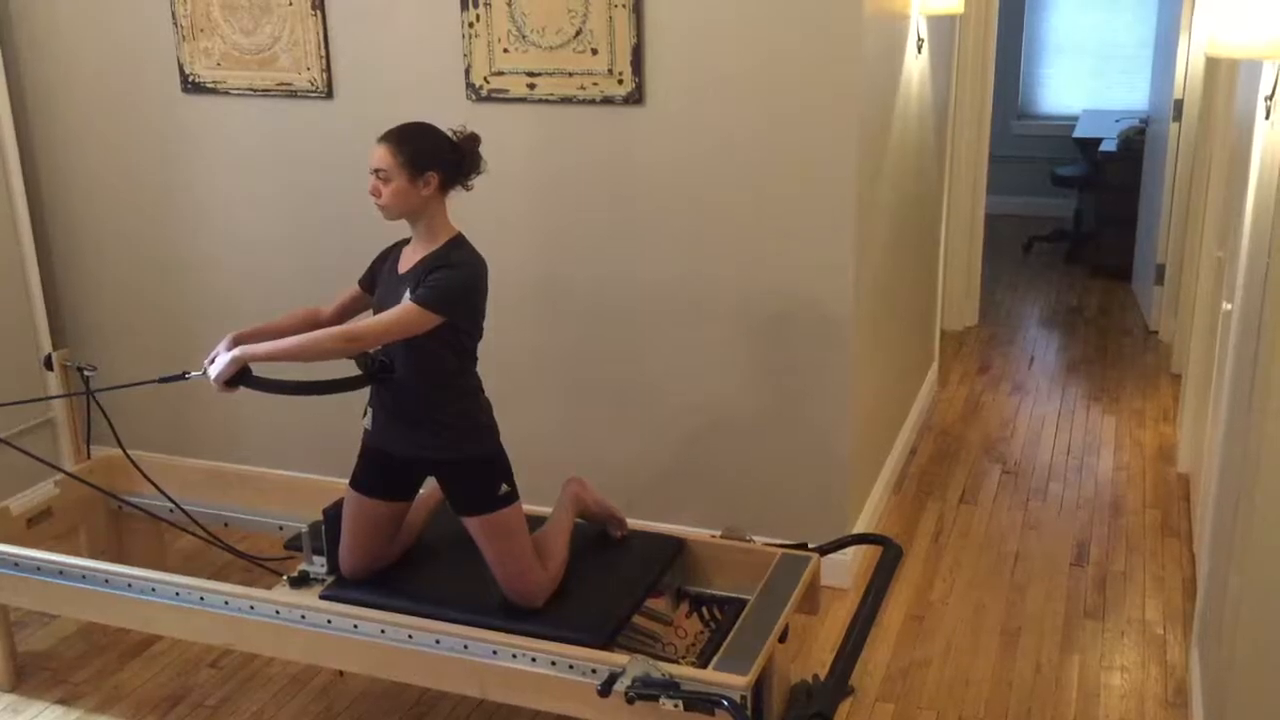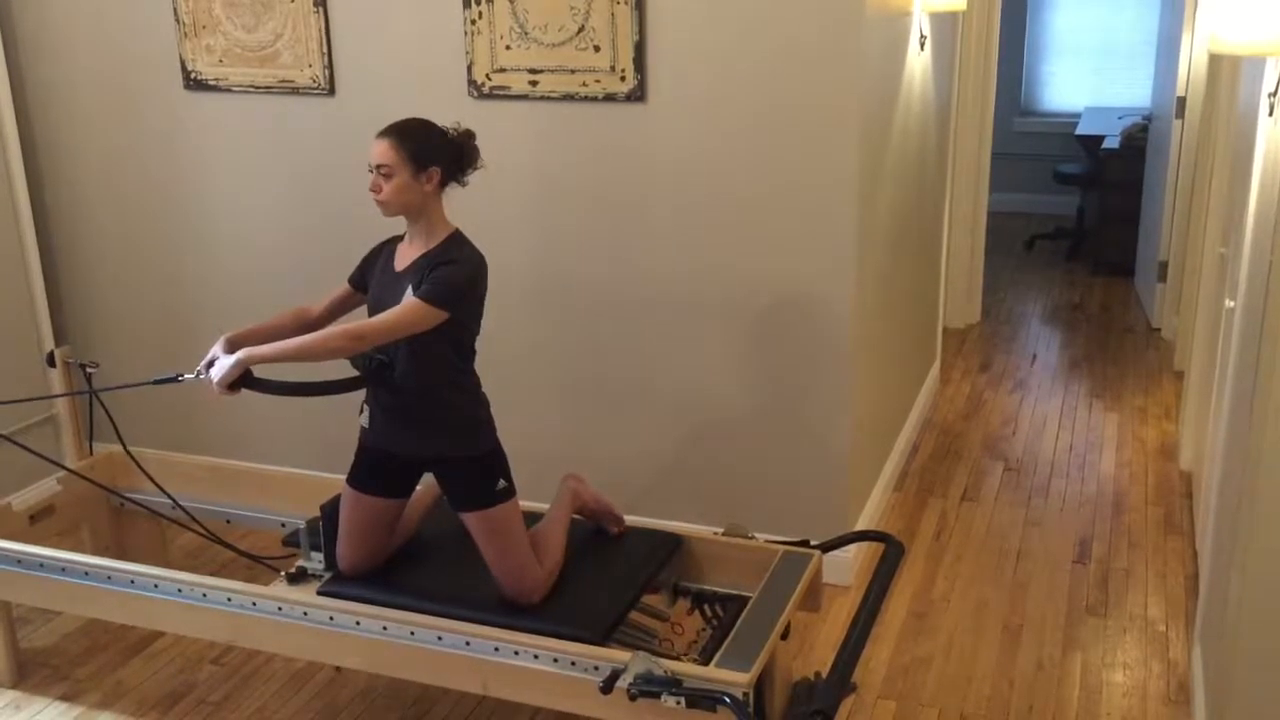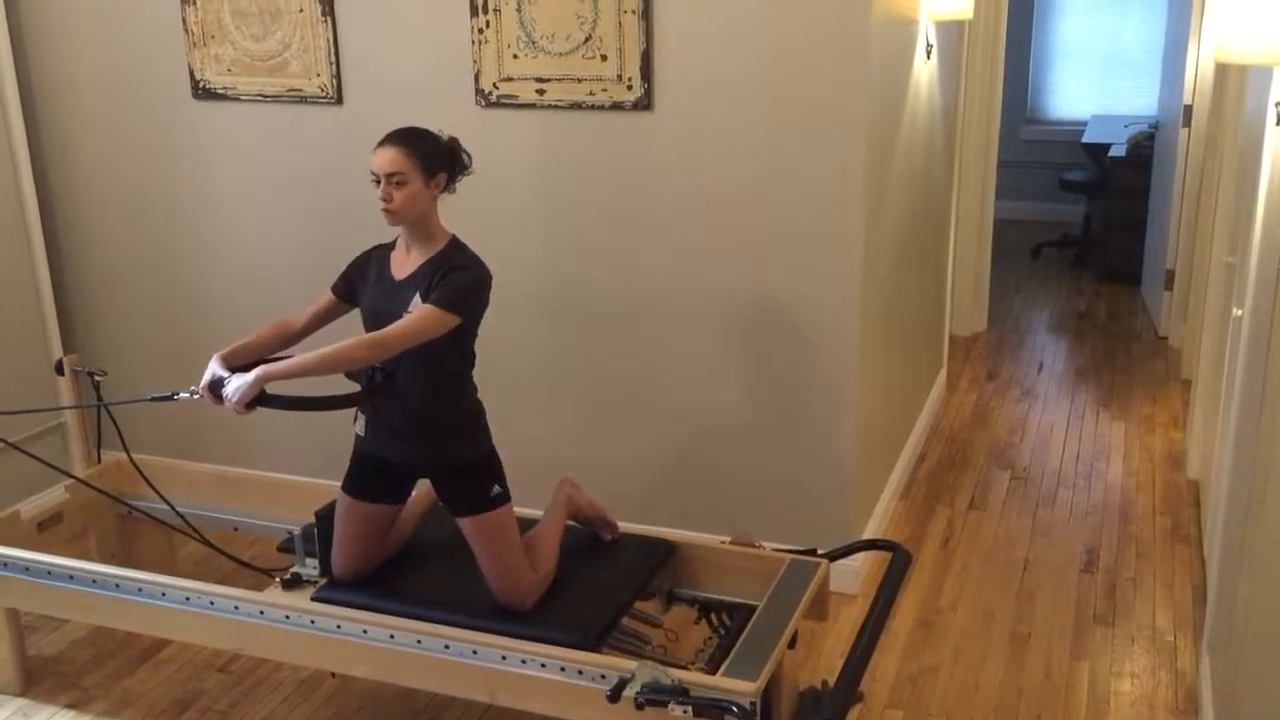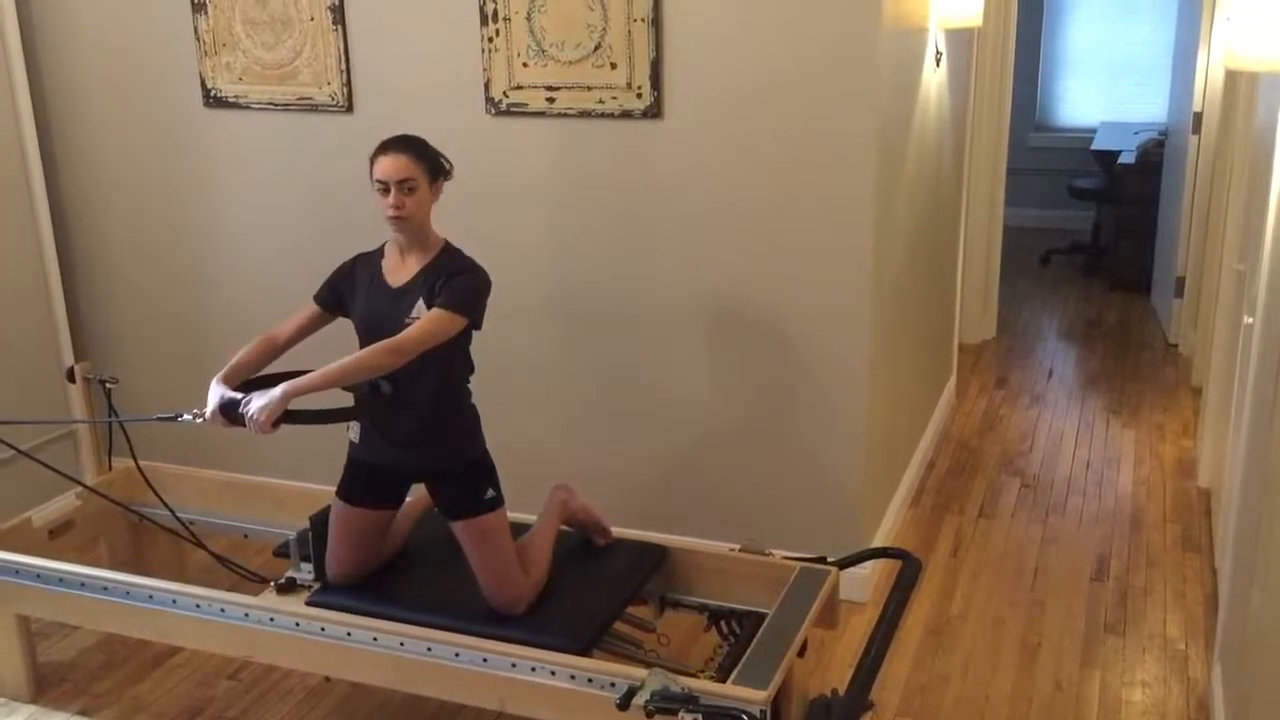
dt=0.7s
person 1, frame 1
left shoulder: (460, 270)
right shoulder: (394, 257)
left elbow: (356, 339)
right elbow: (324, 317)
left wrist: (245, 355)
right wrist: (240, 337)
left hip: (460, 444)
right hip: (390, 433)
left knee: (528, 591)
right knee: (355, 567)
left ankle: (571, 501)
right ankle: (434, 497)
person 1, frame 2
left shoulder: (460, 266)
right shoulder: (385, 254)
left elbow: (361, 337)
right elbow: (314, 317)
left wrist: (248, 358)
right wrist: (232, 340)
left hip: (458, 439)
right hip: (387, 431)
left knee: (525, 588)
right knee: (352, 564)
left ankle: (569, 497)
right ankle: (432, 491)
person 1, frame 3
left shoulder: (464, 274)
right shoulder: (371, 263)
left elbow: (380, 346)
right elbow: (296, 326)
left wrist: (262, 375)
right wrist: (226, 358)
left hip: (455, 445)
right hip: (382, 438)
left knee: (517, 595)
right knee: (346, 570)
left ankle: (563, 502)
right ankle: (427, 497)
person 1, frame 4
left shoulder: (463, 277)
right shoulder: (357, 272)
left elbow: (398, 351)
right elbow: (278, 339)
left wrist: (288, 392)
right wrist: (223, 380)
left hip: (450, 450)
right hip: (375, 445)
left knee: (510, 600)
right knee: (342, 575)
left ankle: (558, 508)
right ankle: (422, 504)
